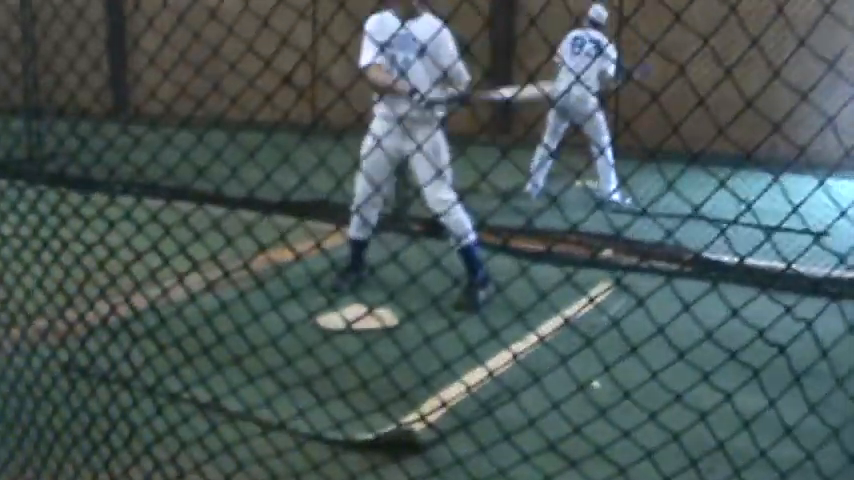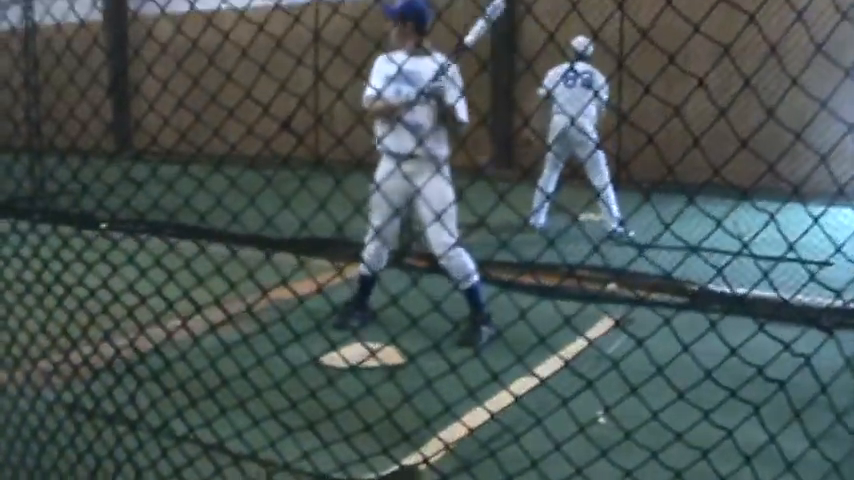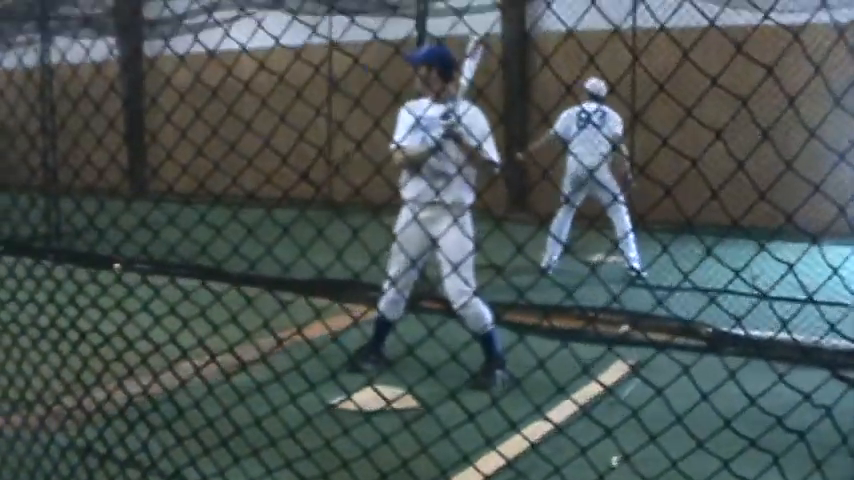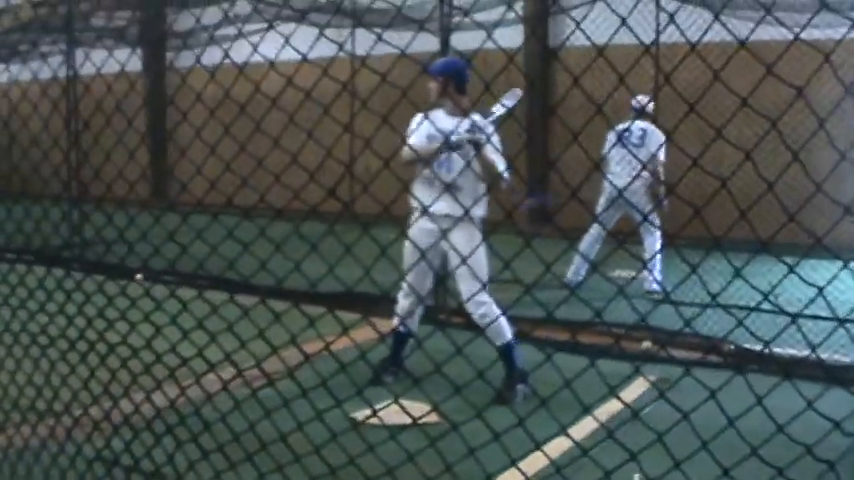
dt=0.3s
person 1, frame 1
left shoulder: (435, 29)
left elbow: (460, 81)
right elbow: (372, 72)
left wrist: (455, 90)
right wrist: (407, 89)
left hip: (424, 128)
right hip: (385, 123)
left knee: (442, 200)
right knee: (365, 196)
left ankle: (478, 277)
right ankle: (355, 265)
person 1, frame 2
left shoulder: (443, 68)
right shoulder: (385, 64)
left elbow: (458, 124)
right elbow: (371, 107)
left wrist: (441, 101)
right wrist: (410, 99)
left hip: (430, 166)
right hip: (392, 164)
left knee: (445, 243)
right knee: (378, 236)
left ankle: (481, 315)
right ankle: (360, 303)
person 1, frame 3
left shoulder: (469, 113)
right shoulder: (410, 111)
left elbow: (490, 165)
right elbow: (399, 159)
left wrist: (459, 138)
right wrist: (433, 146)
left hip: (453, 213)
right hip: (414, 210)
left knee: (461, 292)
right knee: (395, 282)
left ankle: (495, 360)
right ankle: (375, 348)
person 1, frame 4
left shoulder: (482, 127)
right shoulder: (423, 120)
left elbow: (499, 180)
right elbow: (407, 156)
left wrist: (478, 151)
right wrist: (447, 145)
left hip: (464, 225)
right hip: (424, 220)
left knee: (479, 302)
right knee: (411, 293)
left ankle: (516, 374)
right ankle: (395, 359)
person 2, frame 1
left shoulder: (570, 37)
right shoulder: (607, 46)
left elbow: (559, 61)
right elbow: (608, 81)
left hip: (561, 93)
right hip: (585, 98)
left knee: (550, 140)
right knee: (602, 144)
left ankle: (534, 185)
right ankle: (611, 192)
person 2, frame 2
left shoulder: (556, 72)
right shoulder: (598, 77)
left elbow: (542, 98)
right elbow: (601, 107)
left hip: (559, 126)
right hip: (585, 130)
left knee: (550, 173)
right knee: (601, 178)
left ankle: (537, 219)
right ankle: (616, 225)
person 2, frame 3
left shoulder: (571, 112)
right shoulder: (612, 115)
left elbow: (551, 137)
right elbow: (618, 143)
left wrist: (526, 153)
right wrist: (627, 171)
left hip: (575, 167)
right hip: (600, 169)
left knee: (565, 212)
right knee: (620, 214)
left ankle: (548, 261)
right ankle: (632, 263)
person 2, frame 4
left shoulder: (616, 130)
right shoulder: (655, 133)
left elbow: (606, 161)
right elbow: (656, 166)
right wrist: (661, 193)
left hip: (612, 187)
right hip: (636, 189)
left knee: (597, 230)
right knee: (652, 233)
left ankle: (574, 276)
right ankle: (654, 283)
